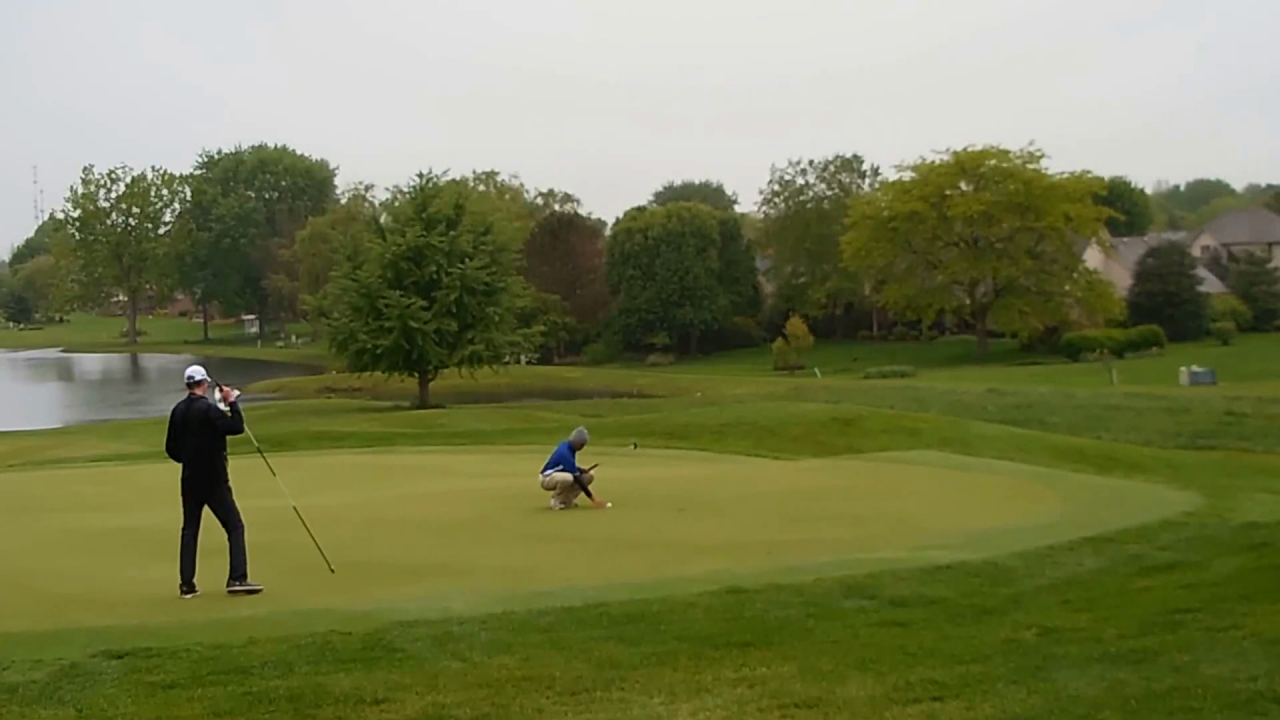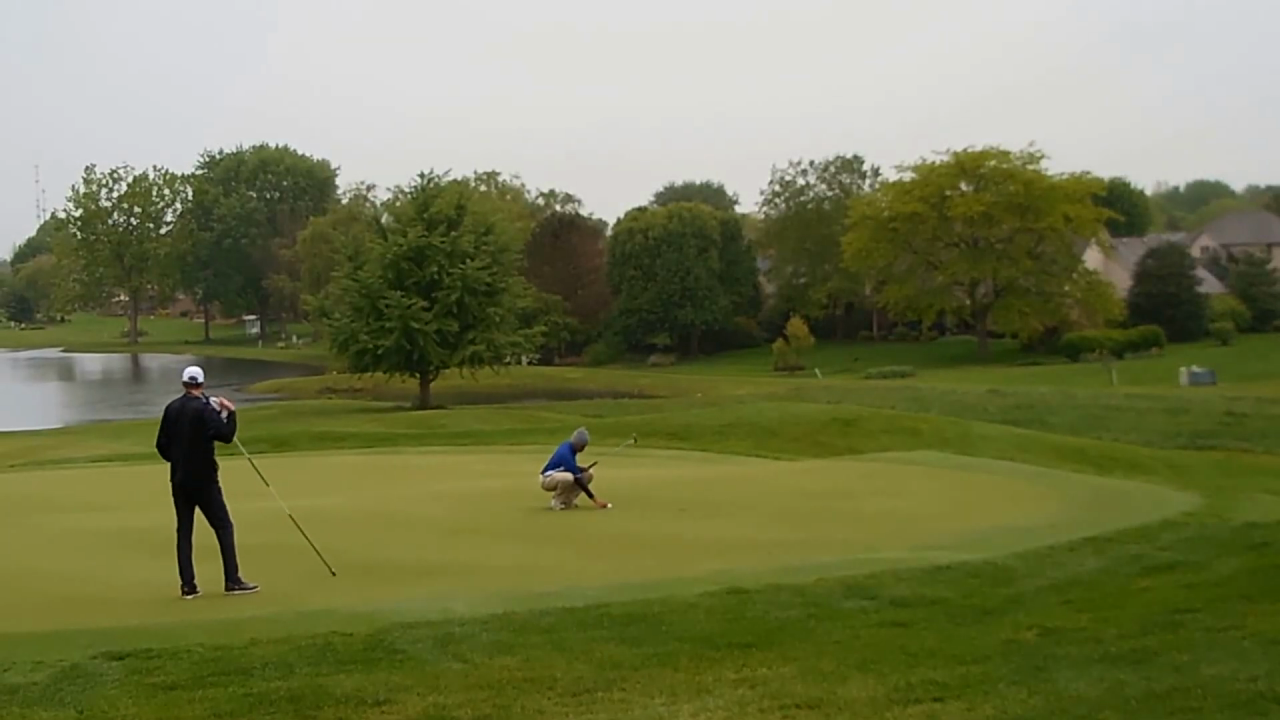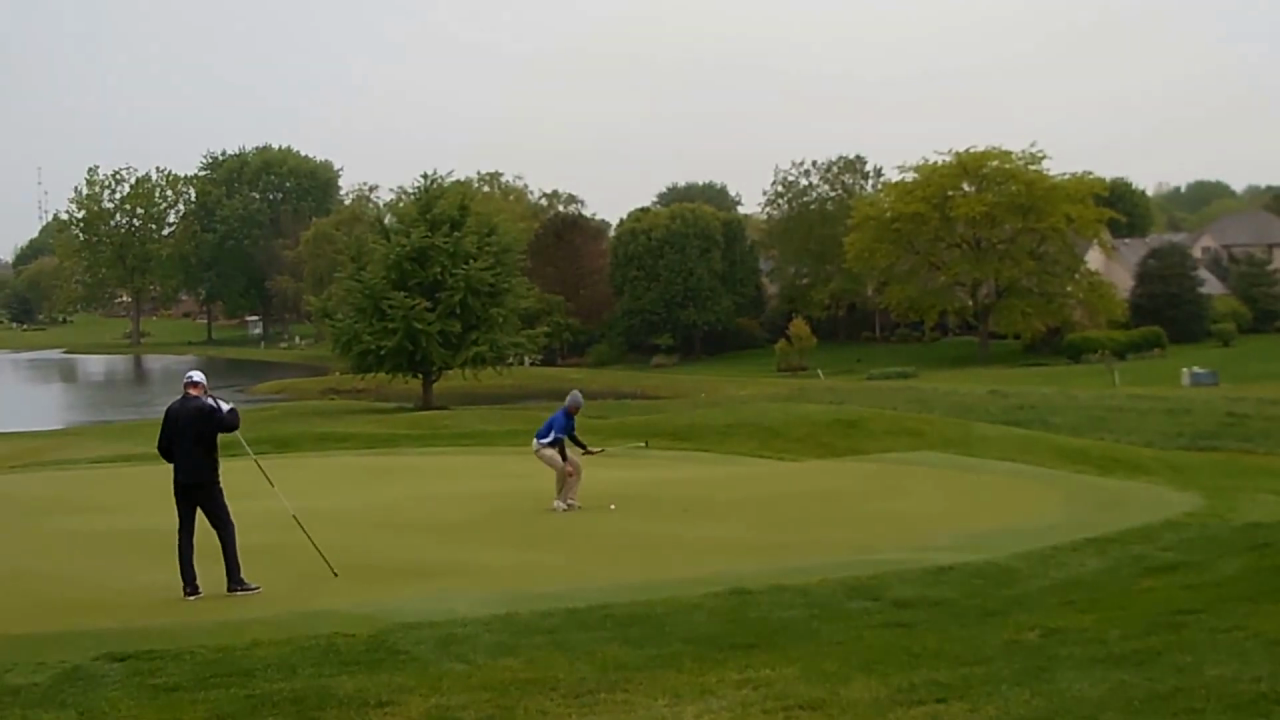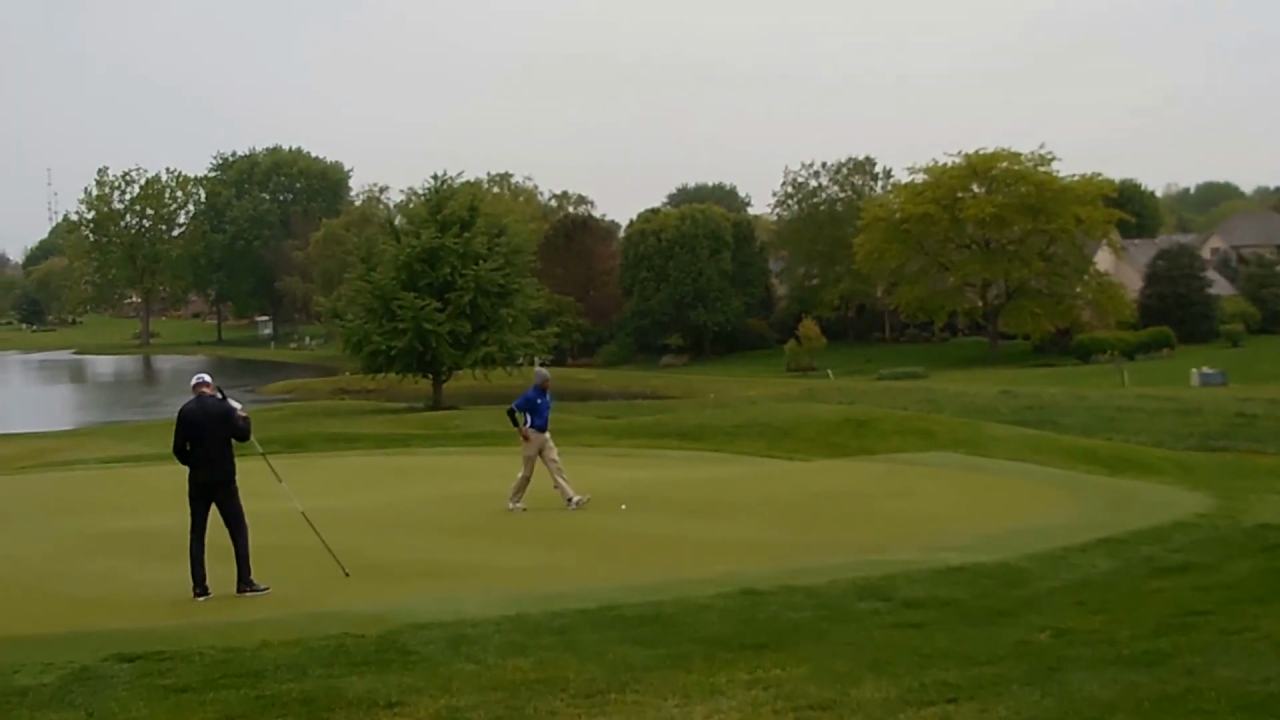
dt=0.5s
person 1, frame 1
left shoulder: (178, 410)
right shoulder: (208, 409)
left elbow: (171, 448)
right elbow: (237, 428)
right wrist: (232, 402)
left hip: (190, 481)
right hip: (213, 480)
left knee: (189, 530)
right knee: (234, 526)
left ankle: (187, 585)
right ankle: (237, 578)
person 1, frame 2
left shoulder: (171, 409)
right shoulder: (204, 409)
left elbow: (162, 445)
right elbow: (226, 435)
right wrist: (231, 412)
left hip: (179, 479)
right hip: (203, 479)
left knee: (184, 531)
right knee: (223, 527)
left ankle: (188, 585)
right ankle: (232, 581)
person 1, frame 3
left shoulder: (172, 410)
right shoulder: (204, 408)
left elbow: (163, 447)
right elbow: (232, 423)
right wrist: (228, 410)
left hip: (182, 480)
right hip: (204, 479)
left knee: (185, 532)
right knee: (225, 527)
left ankle: (190, 586)
right ankle: (235, 581)
person 1, frame 4
left shoulder: (185, 411)
right shoulder: (222, 406)
left elbow: (179, 448)
right elbow: (242, 435)
right wrist: (243, 418)
left hip: (197, 479)
right hip: (222, 478)
left knee: (197, 532)
right knee: (238, 528)
left ankle: (199, 587)
right ankle: (244, 582)
